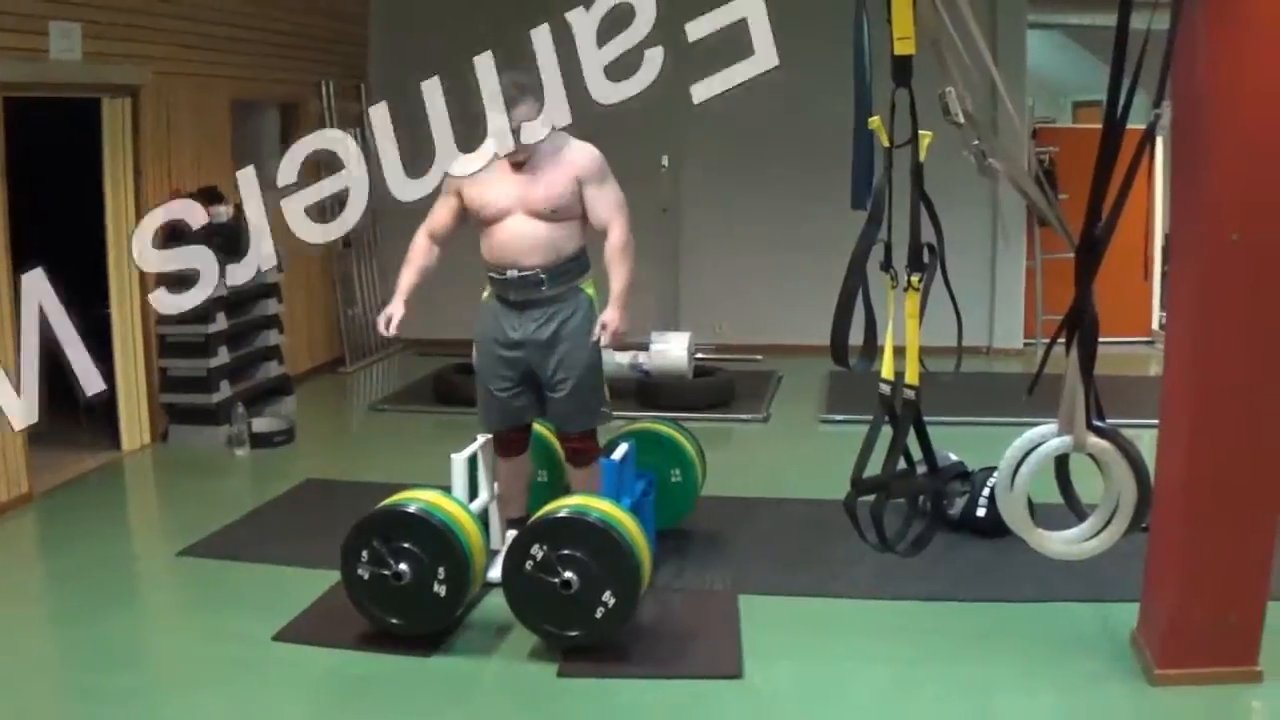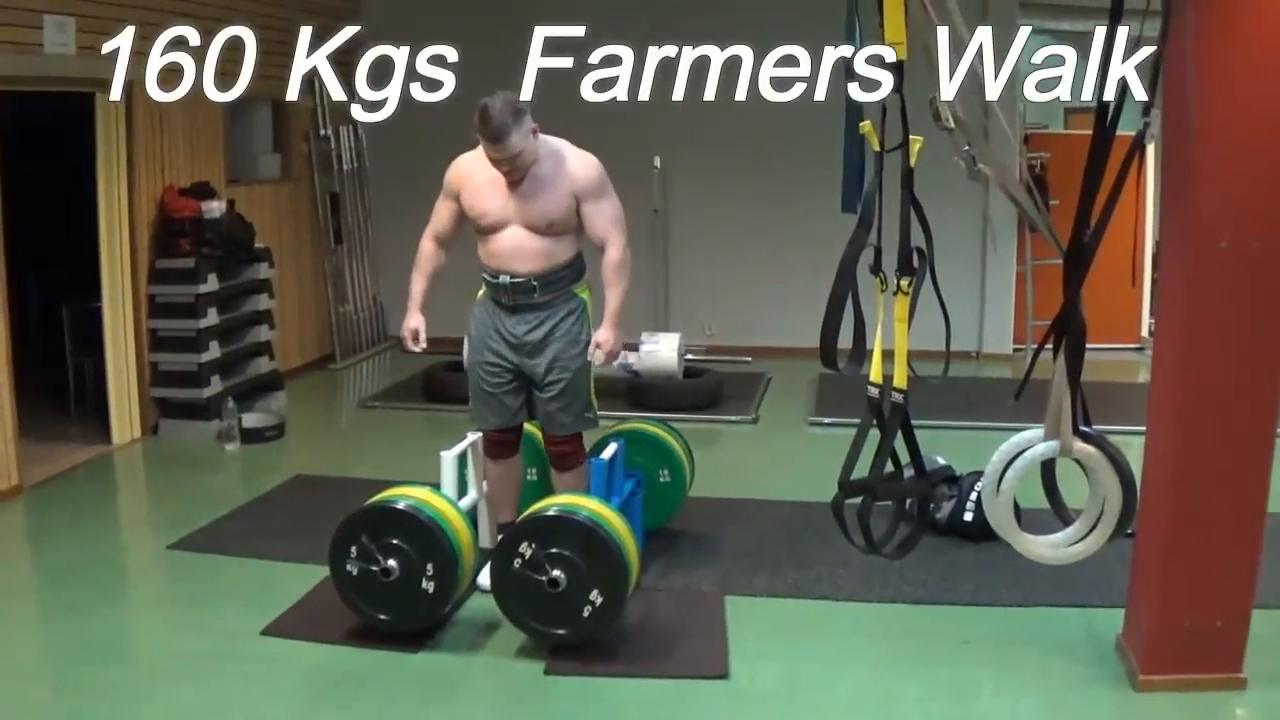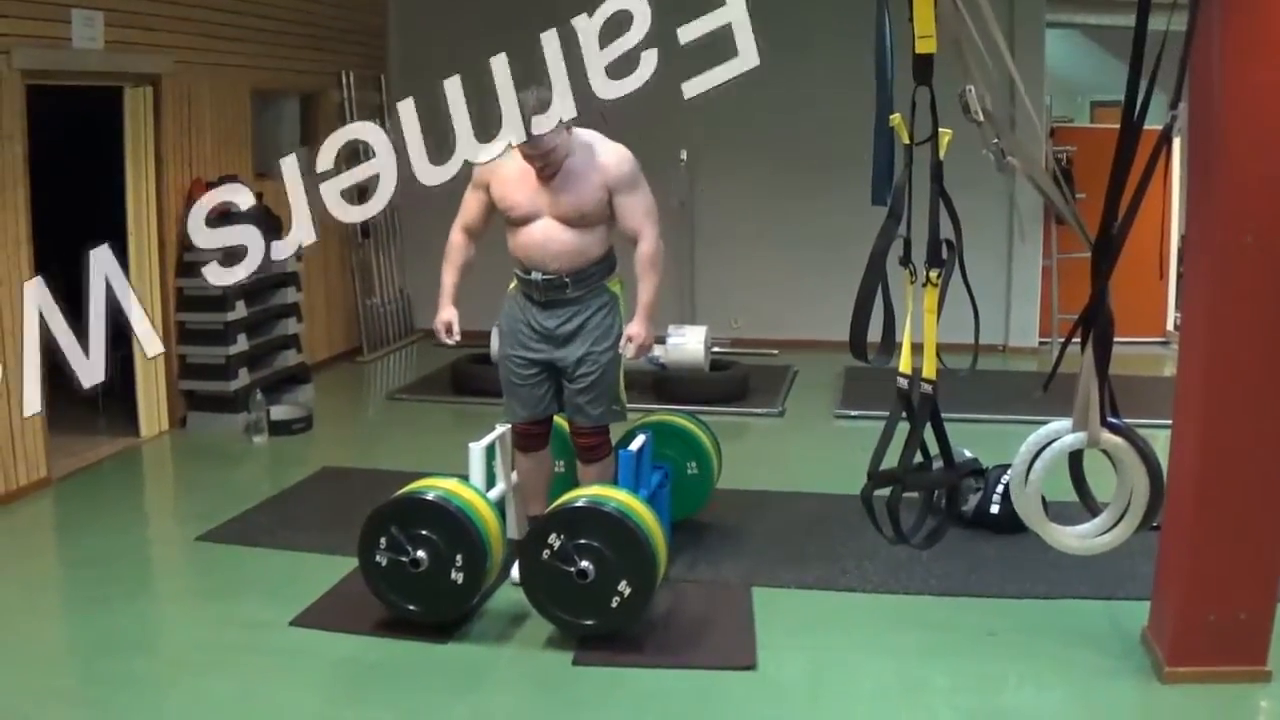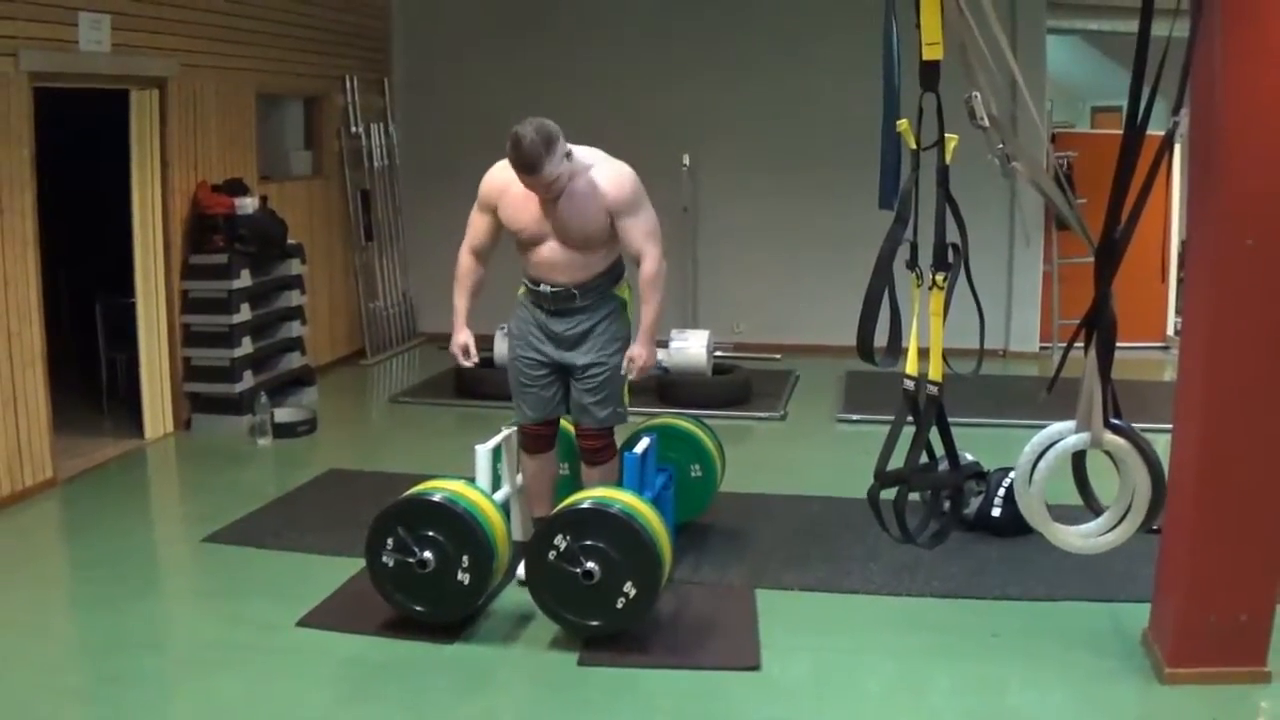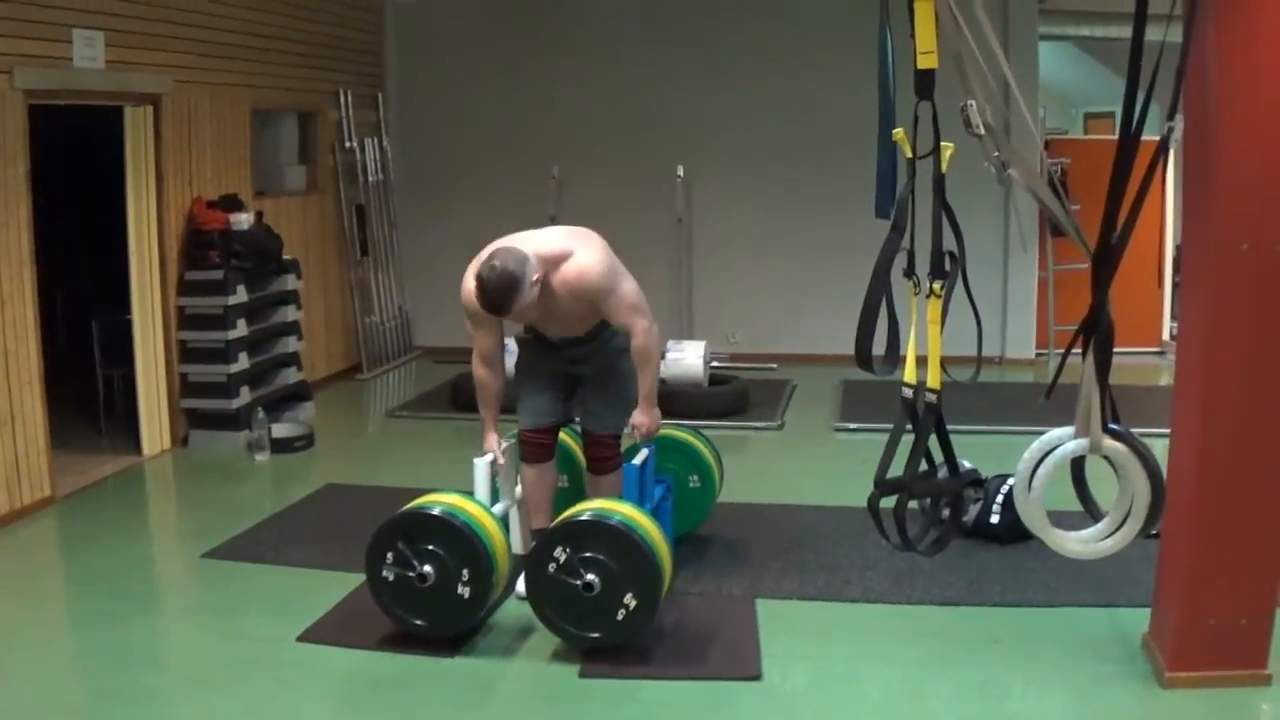
dt=1s
person 1, frame 1
left shoulder: (580, 159)
right shoulder: (466, 171)
left elbow: (616, 231)
right elbow: (431, 236)
left wrist: (616, 303)
right wrist: (400, 296)
left hip: (565, 305)
right hip: (500, 310)
left knee: (576, 431)
right knee: (507, 431)
right ankle: (515, 536)
person 1, frame 2
left shoulder: (580, 170)
right shoulder: (464, 172)
left elbow: (614, 246)
right elbow: (435, 240)
left wrist: (610, 322)
right wrist: (415, 306)
left hip: (559, 310)
right hip: (494, 312)
left knee: (563, 437)
right knee: (498, 434)
right ankle: (505, 543)
person 1, frame 3
left shoulder: (611, 162)
right shoulder: (493, 164)
left elbow: (647, 238)
right elbow: (464, 232)
left wrist: (643, 314)
right wrist: (447, 299)
left hip: (589, 304)
right hip: (524, 304)
left knee: (590, 429)
right knee: (527, 427)
person 1, frame 4
left shoulder: (614, 181)
right shoulder: (497, 183)
left elbow: (650, 258)
right elbow: (473, 254)
left wrist: (645, 337)
right wrist: (460, 322)
left hip: (598, 314)
right hip: (533, 313)
left knee: (595, 433)
right knee: (534, 429)
person 1, frame 5
left shoulder: (587, 266)
right shoulder: (475, 287)
left elbow: (643, 328)
right elbow: (487, 362)
left wrist: (646, 404)
right wrist: (490, 429)
left hip: (604, 341)
right hip: (542, 345)
left knee: (601, 442)
right knee: (533, 438)
